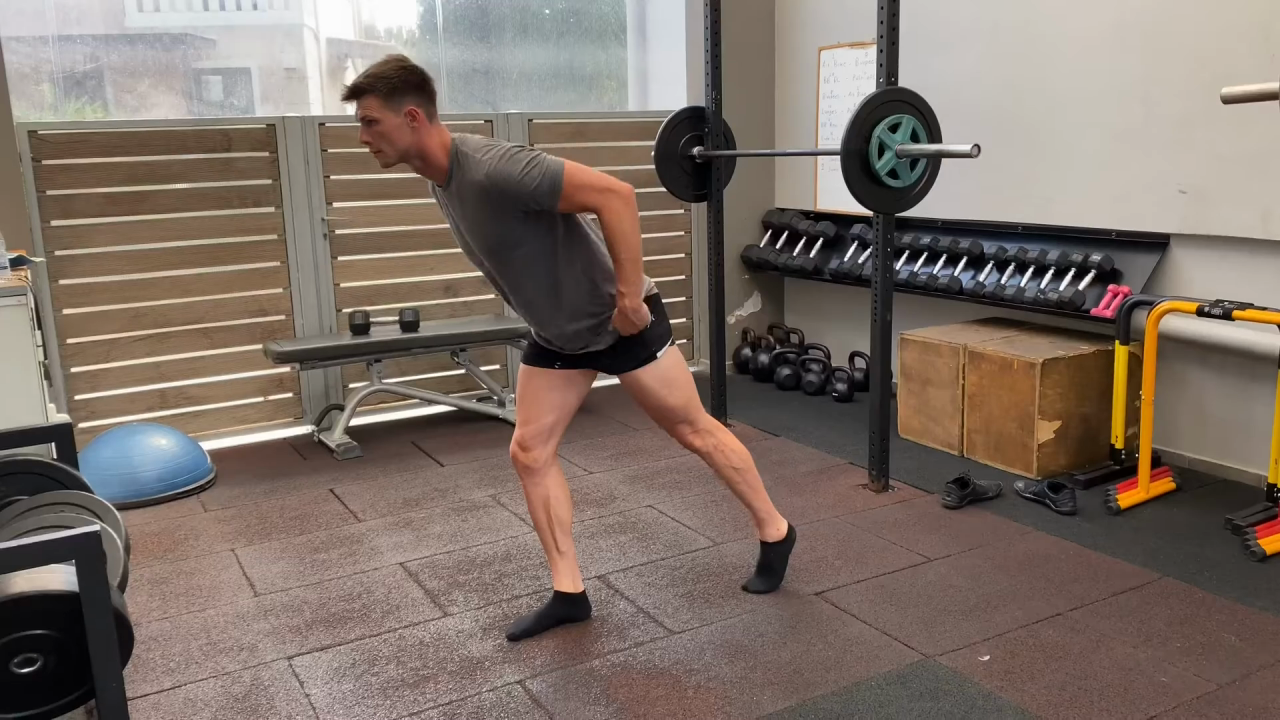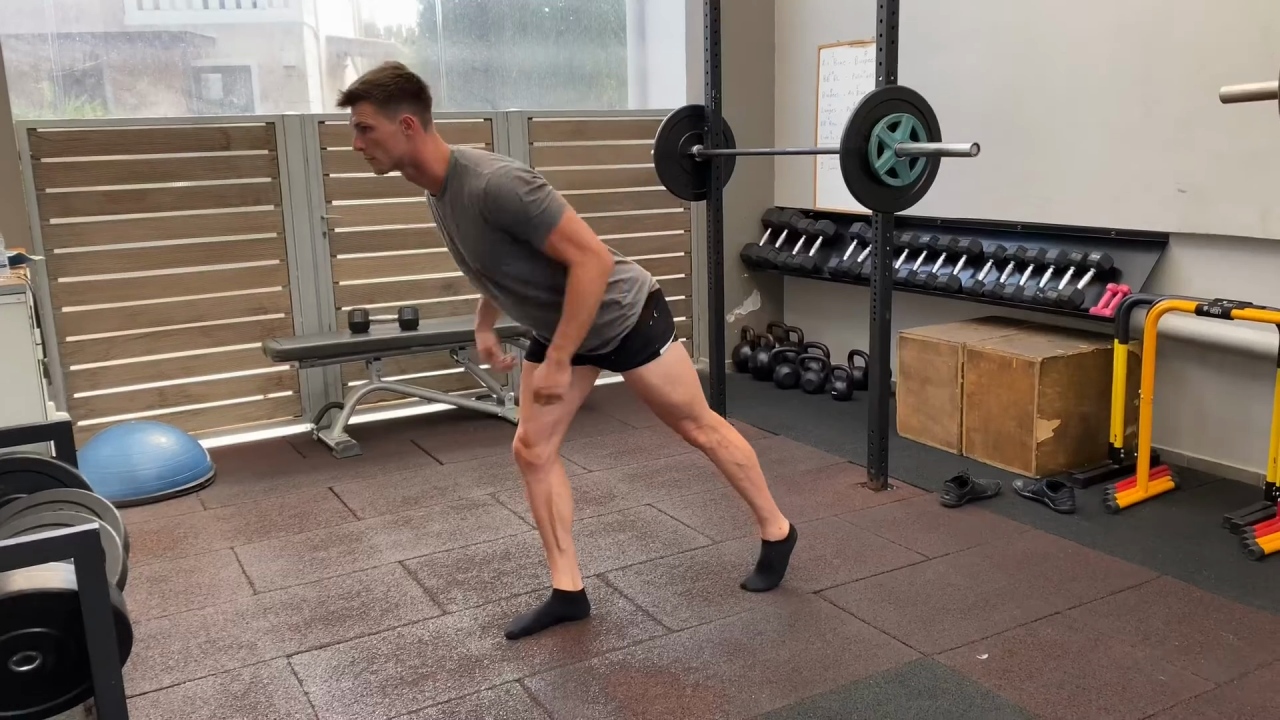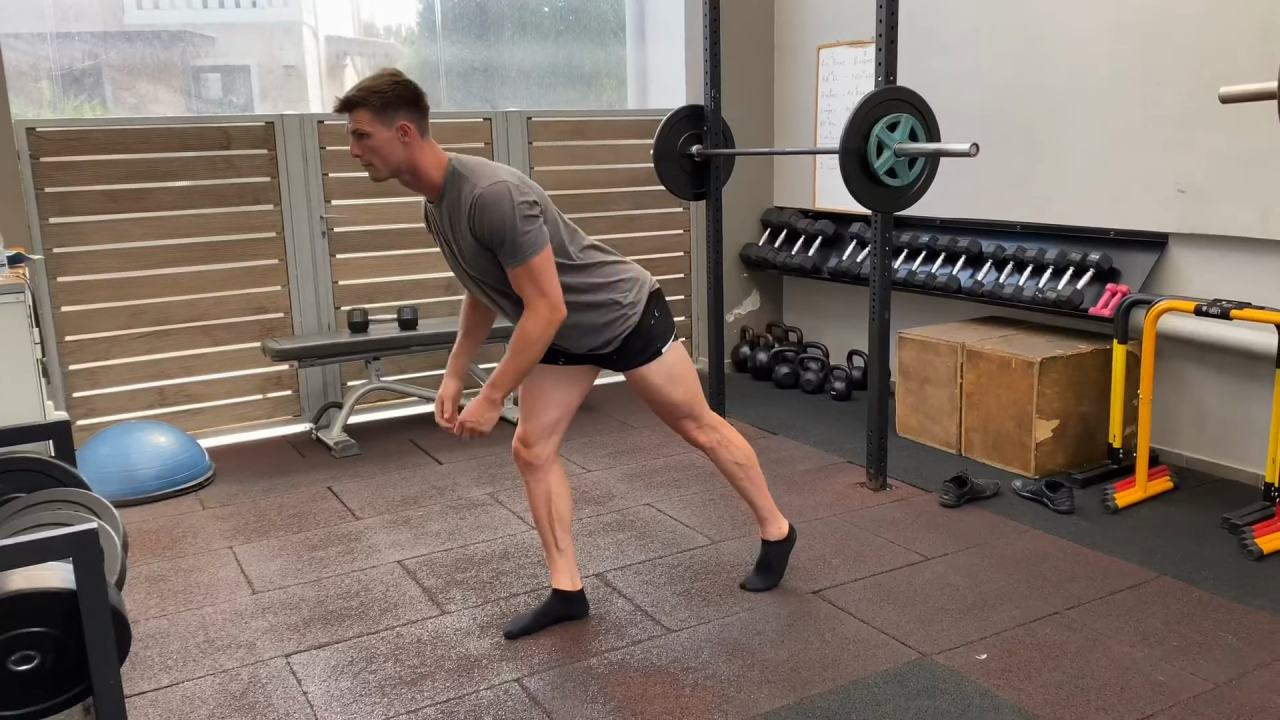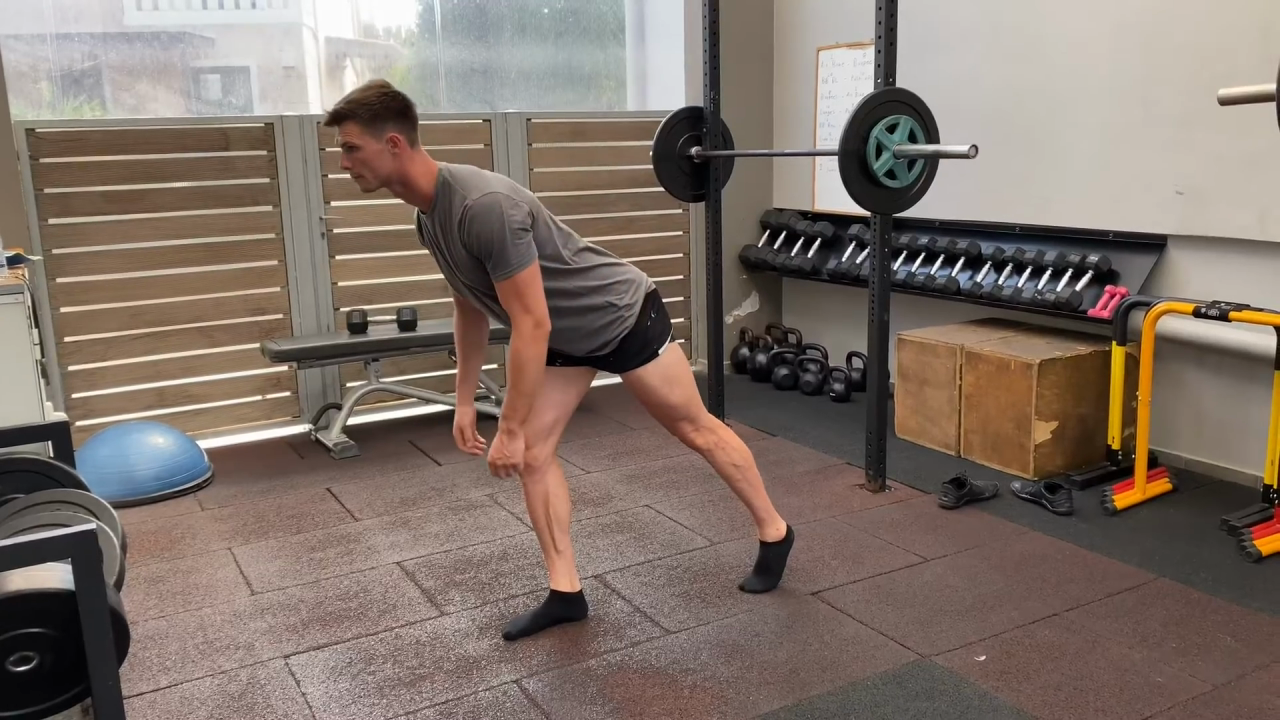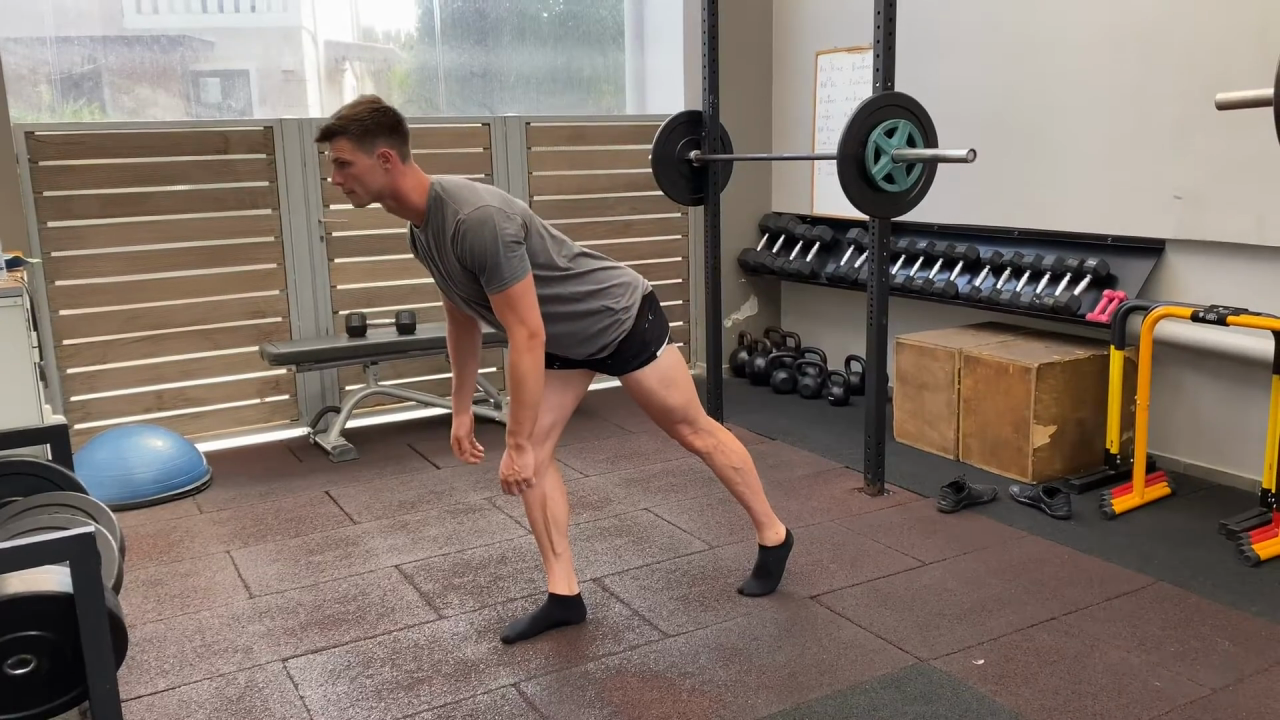
dt=0.3s
person 1, frame 1
left shoulder: (495, 169)
right shoulder: (440, 181)
left elbow: (615, 196)
left wrist: (629, 298)
left hip: (620, 320)
right hip: (557, 332)
left knee: (694, 430)
right knee: (529, 452)
left ankle: (775, 531)
right ankle: (568, 592)
person 1, frame 2
left shoulder: (495, 184)
right shoulder: (437, 193)
left elbow: (590, 258)
left wrist: (557, 365)
right wrist: (484, 325)
left hip: (623, 314)
right hip: (556, 324)
left knee: (698, 428)
right knee: (532, 449)
left ankle: (777, 531)
right ankle: (567, 590)
person 1, frame 3
left shoulder: (495, 196)
right shoulder: (435, 205)
left elbow: (547, 309)
right elbow: (484, 291)
left wrist: (490, 400)
right wrist: (453, 375)
left hip: (625, 314)
right hip: (567, 334)
left knee: (699, 427)
right knee: (532, 449)
left ankle: (776, 531)
right ankle: (566, 590)
person 1, frame 4
left shoulder: (485, 207)
right shoulder: (427, 214)
left elbow: (532, 324)
right elbow: (471, 306)
left wrist: (509, 431)
right wrist: (464, 400)
left hip: (622, 316)
right hip: (564, 336)
left knee: (695, 429)
right knee: (534, 454)
left ankle: (774, 532)
right ankle: (565, 592)
person 1, frame 5
left shoulder: (478, 220)
right shoulder: (421, 227)
left elbow: (527, 337)
right elbow: (463, 319)
left wrist: (516, 445)
right wrist: (461, 410)
left hip: (620, 318)
right hip: (563, 337)
left knee: (694, 431)
right knee: (534, 457)
left ankle: (773, 536)
right ankle: (564, 595)
